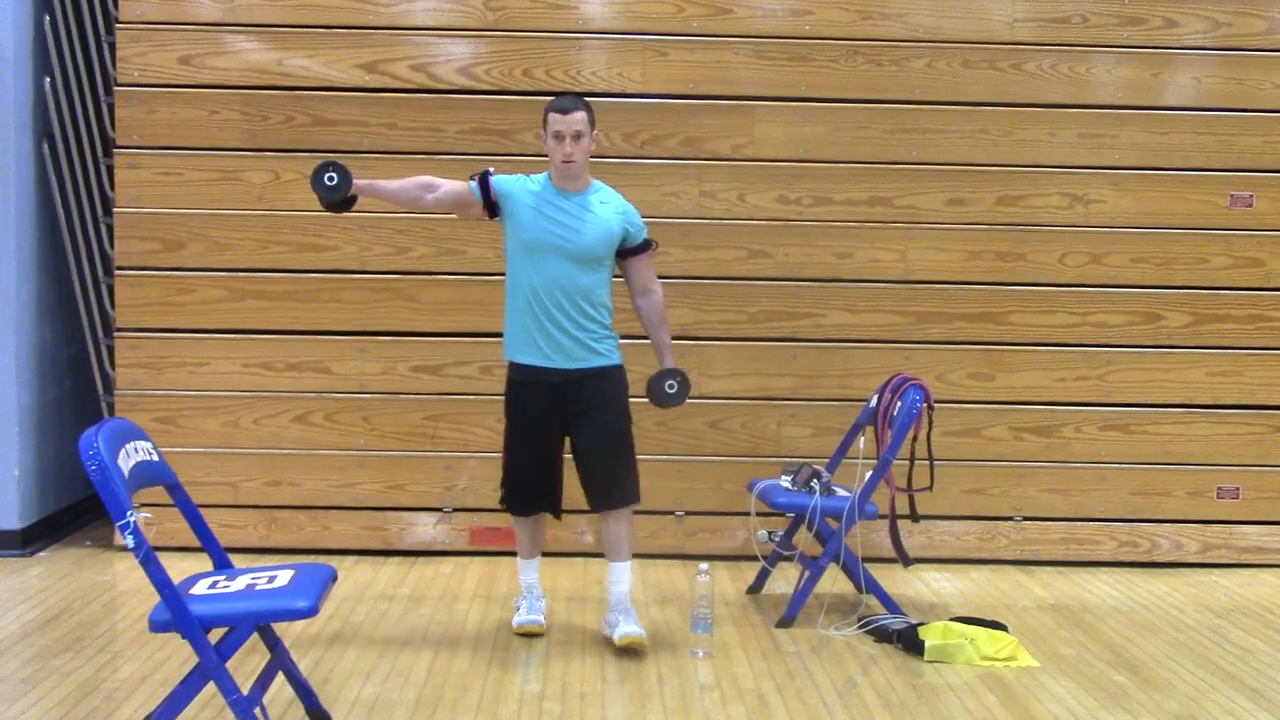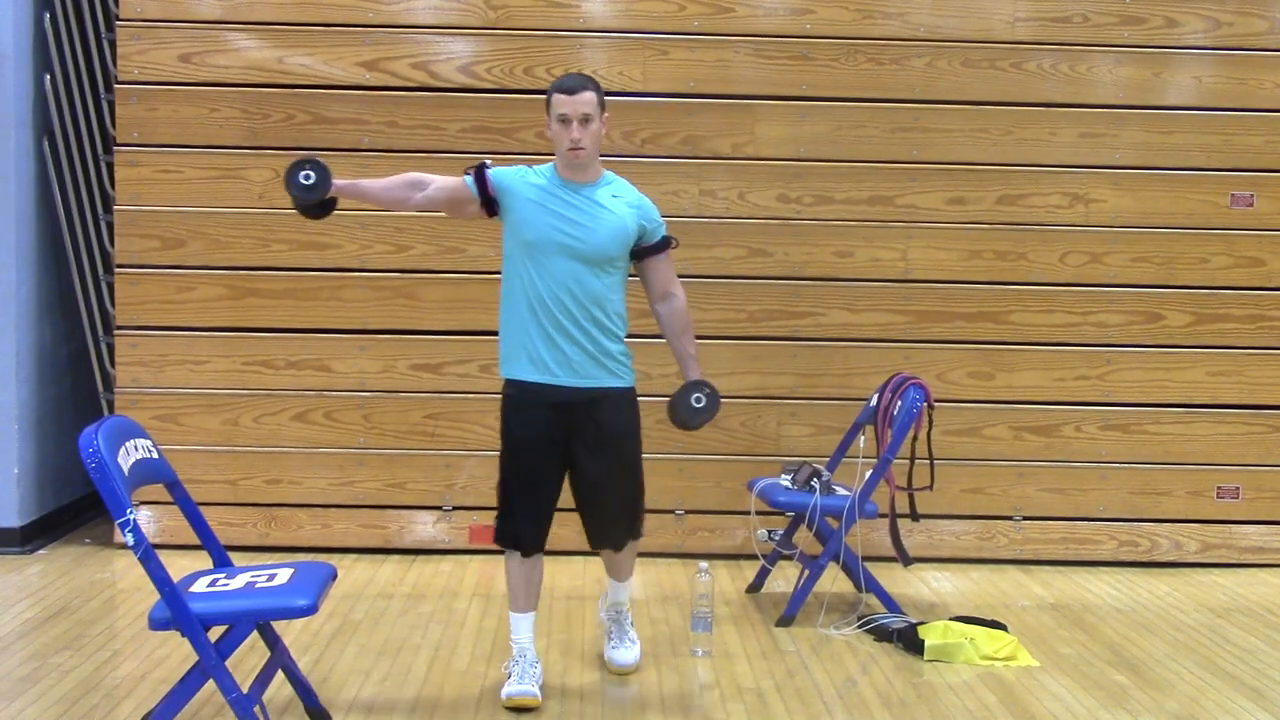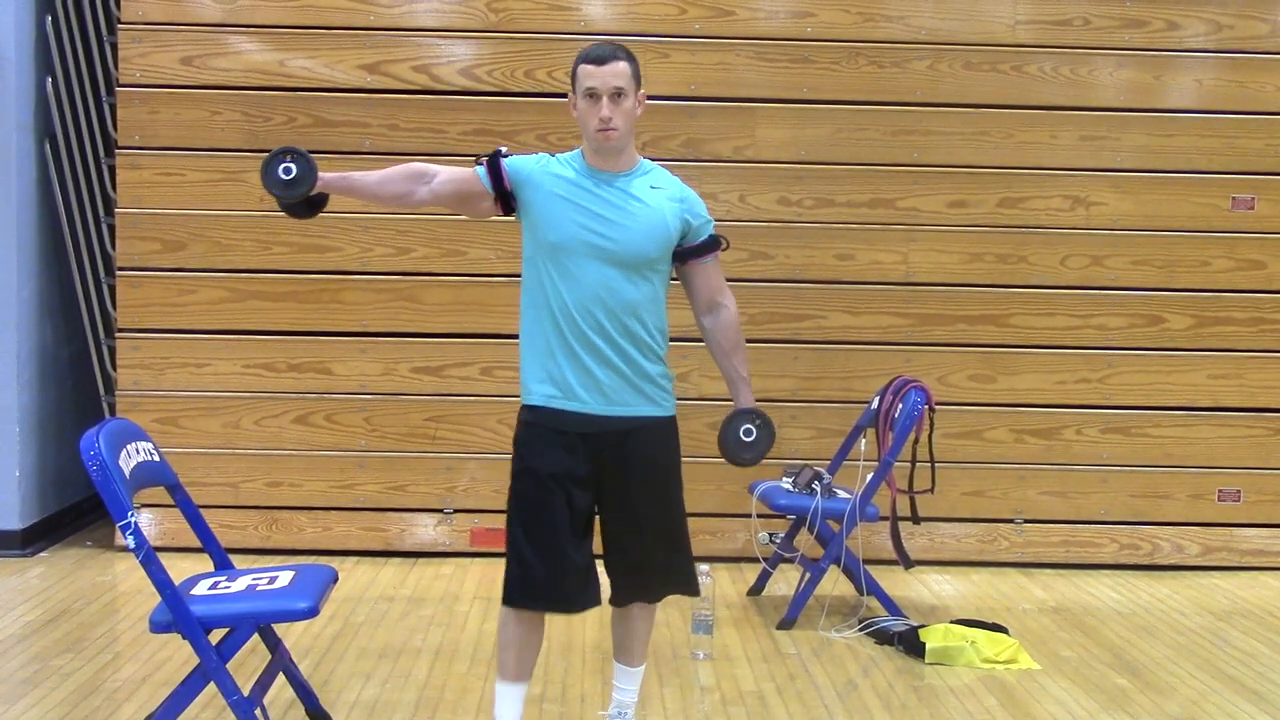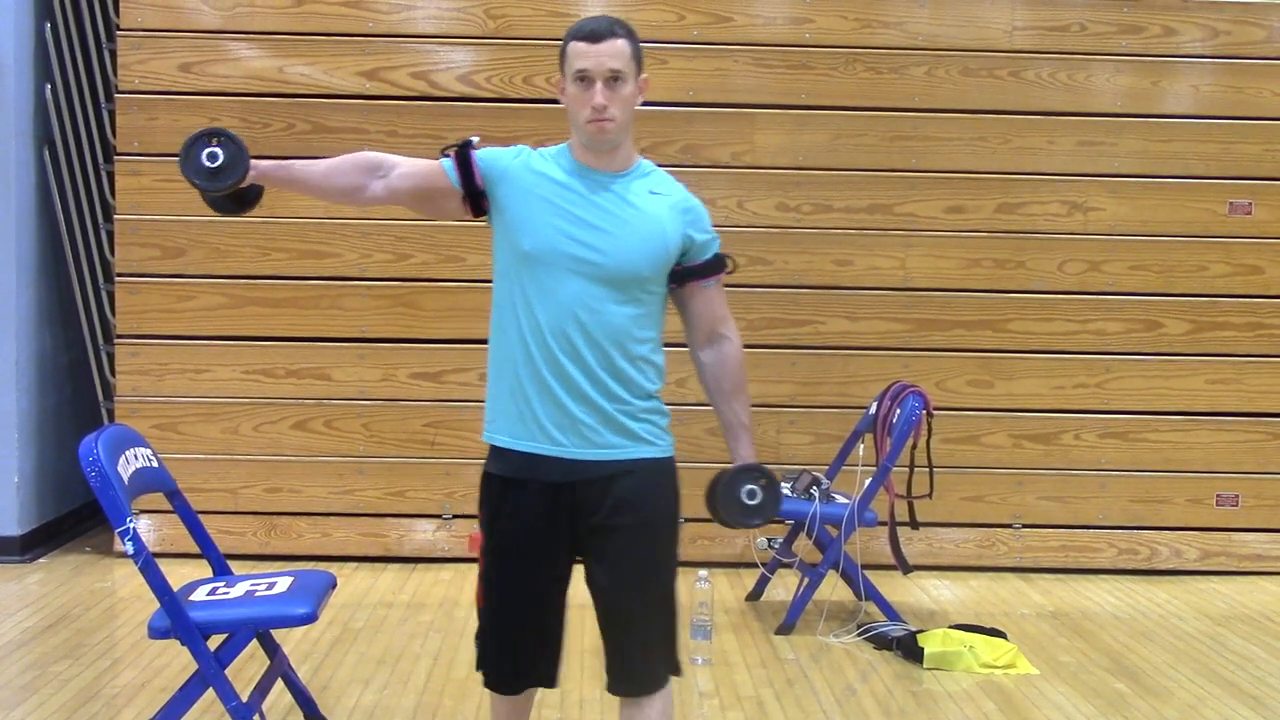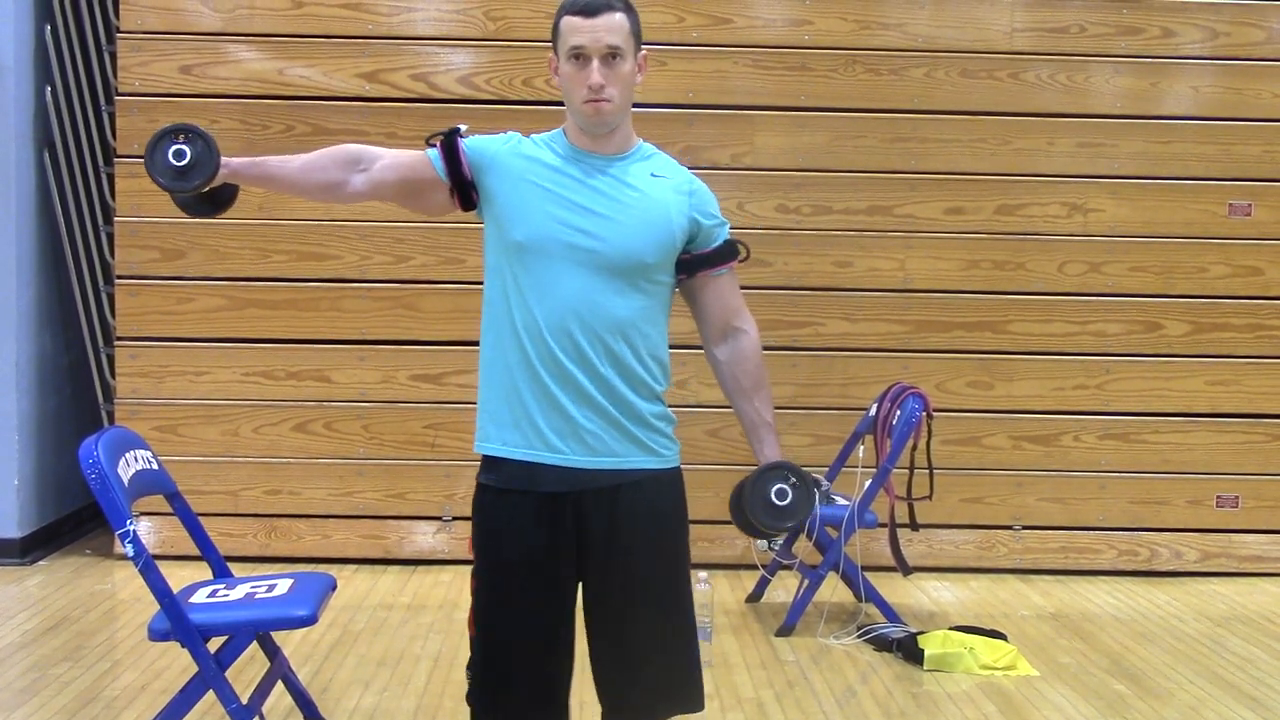
dt=1s
person 1, frame 1
left shoulder: (621, 213)
right shoulder: (513, 192)
left elbow: (647, 292)
right elbow: (433, 192)
left wrist: (666, 359)
right wrist: (361, 186)
left hip: (599, 371)
right hip: (531, 371)
left knee: (613, 491)
right knee: (528, 491)
left ankle: (621, 606)
right ankle: (530, 592)
person 1, frame 2
left shoulder: (635, 207)
right shoulder: (513, 186)
left elbow: (667, 297)
right elbow: (422, 190)
left wrist: (692, 374)
right wrist: (341, 186)
left hip: (608, 390)
right hip: (530, 389)
left knee: (616, 521)
right knee: (525, 528)
left ankle: (615, 611)
right ankle: (523, 658)
person 1, frame 3
left shoulder: (678, 201)
right shoulder: (533, 177)
left elbow: (715, 309)
right elbow: (425, 183)
left wrist: (744, 399)
right wrist: (328, 181)
left hip: (644, 420)
right hip: (551, 416)
left knee: (640, 581)
right knee: (533, 581)
person 1, frame 4
left shoulder: (681, 210)
right shoulder: (509, 175)
left elbow: (715, 340)
right elbow: (381, 177)
left wrist: (743, 451)
right wrist: (260, 171)
left hip: (635, 467)
right hip: (523, 462)
left knee: (641, 662)
right knee: (512, 648)
person 1, frame 5
left shoulder: (686, 195)
right shoulder: (501, 163)
left elbow: (731, 336)
right elbow: (363, 171)
left wrist: (769, 454)
right wrist: (234, 168)
left hip: (640, 476)
right hip: (520, 471)
